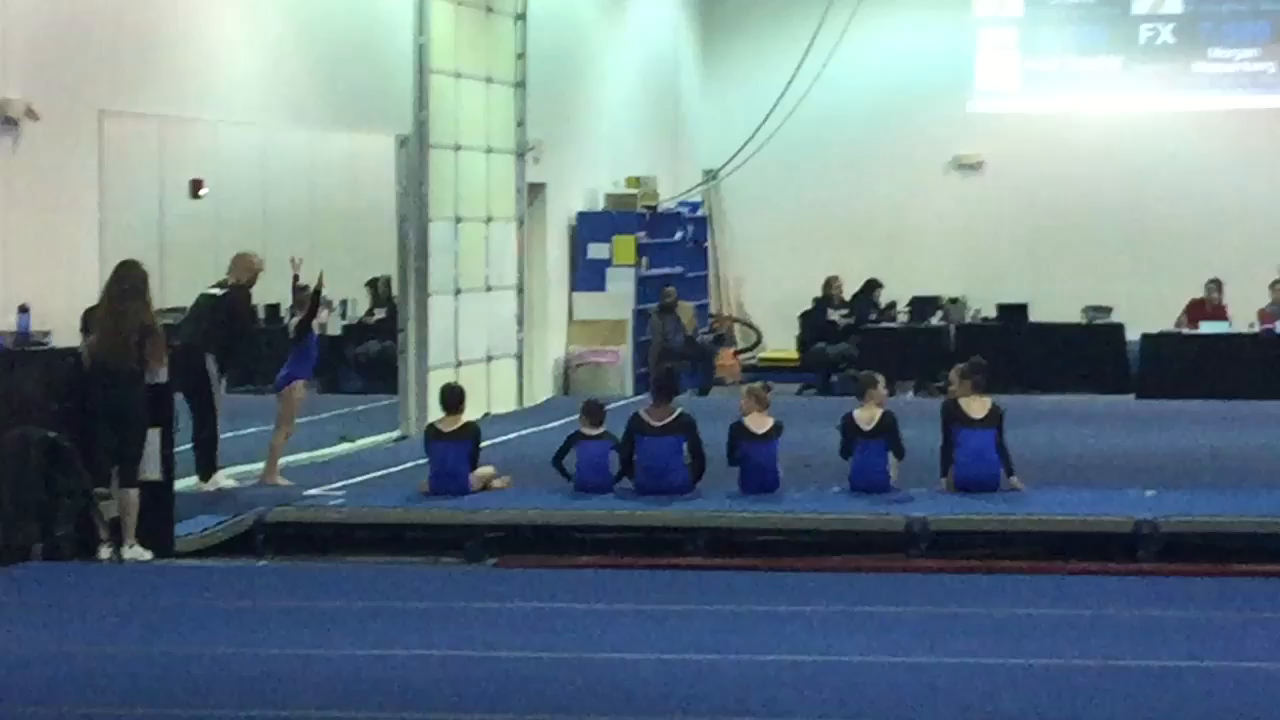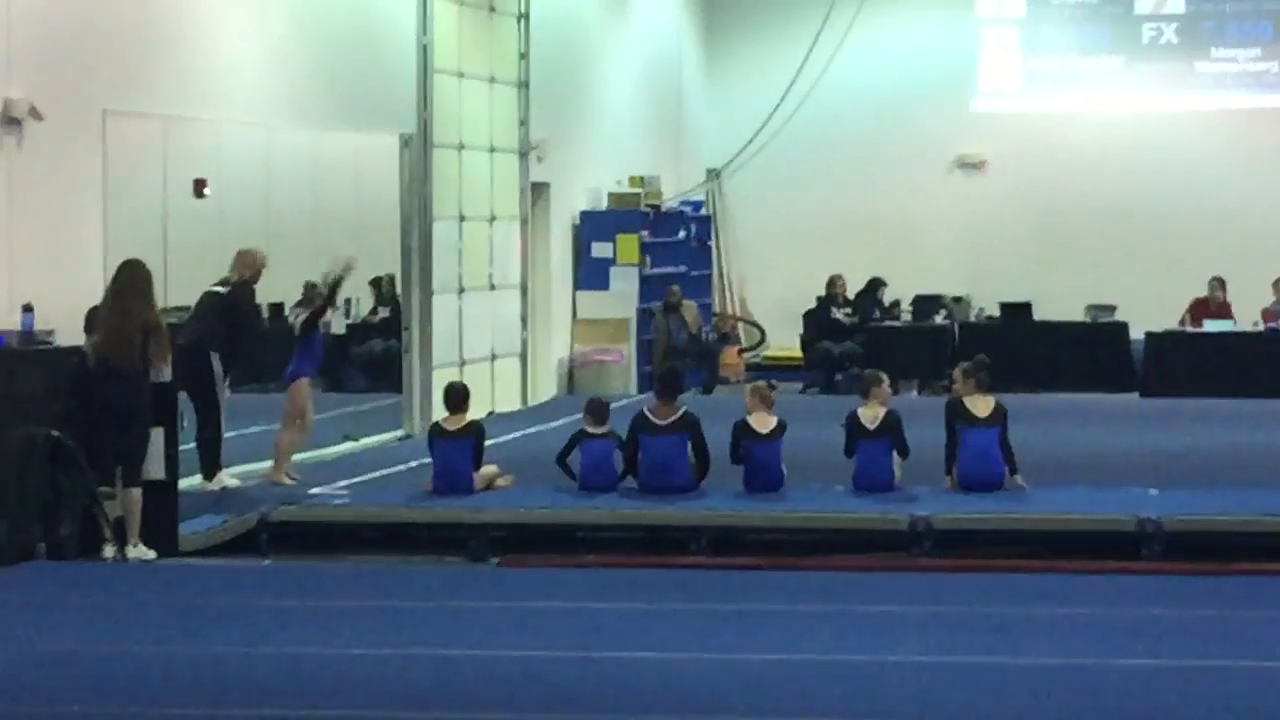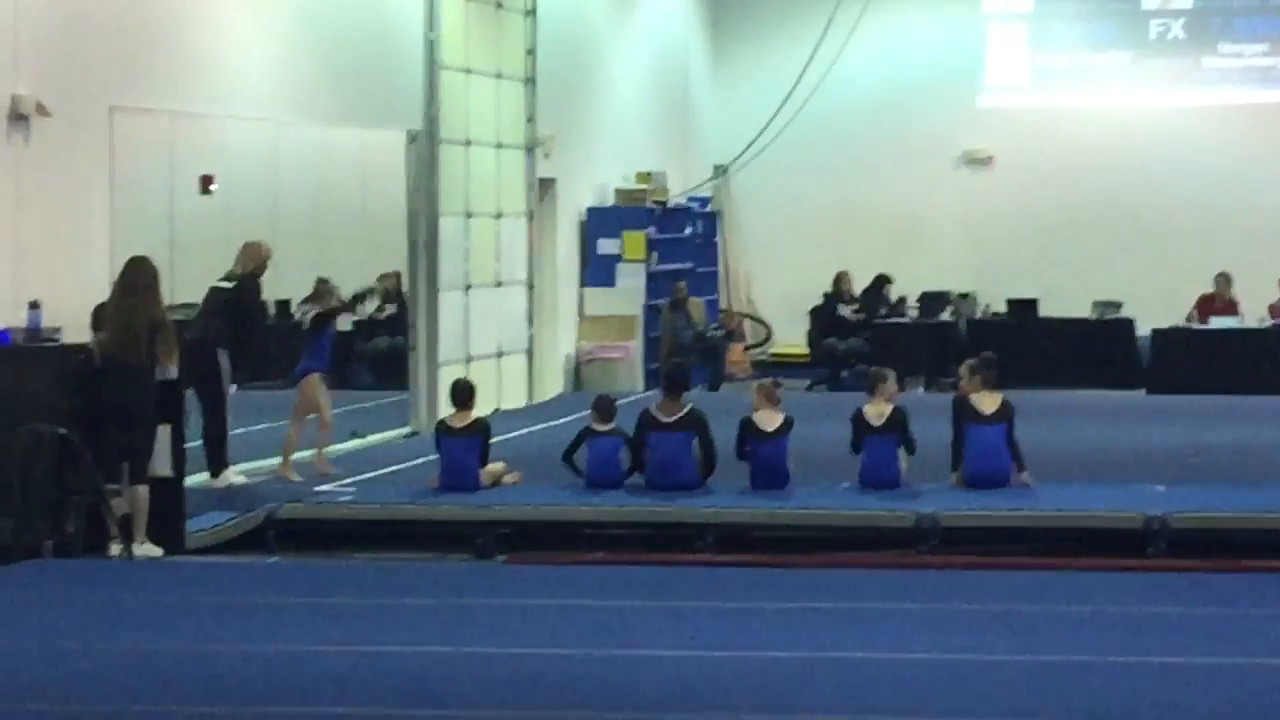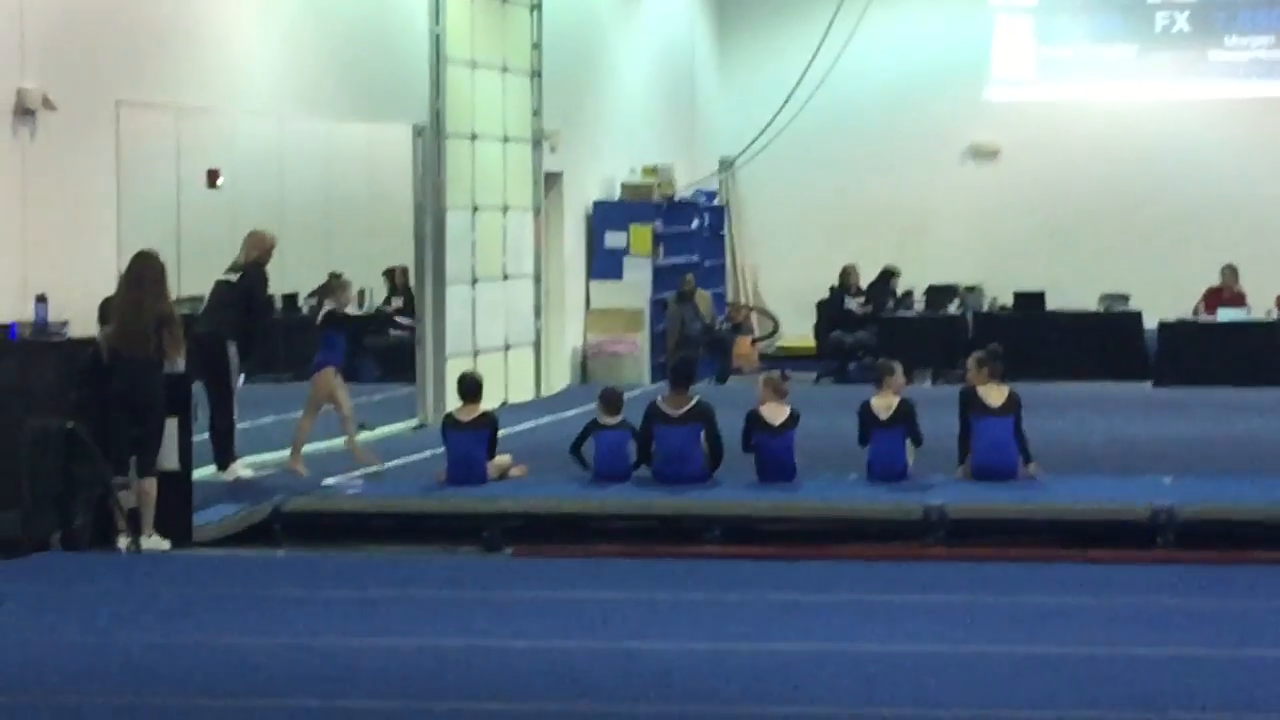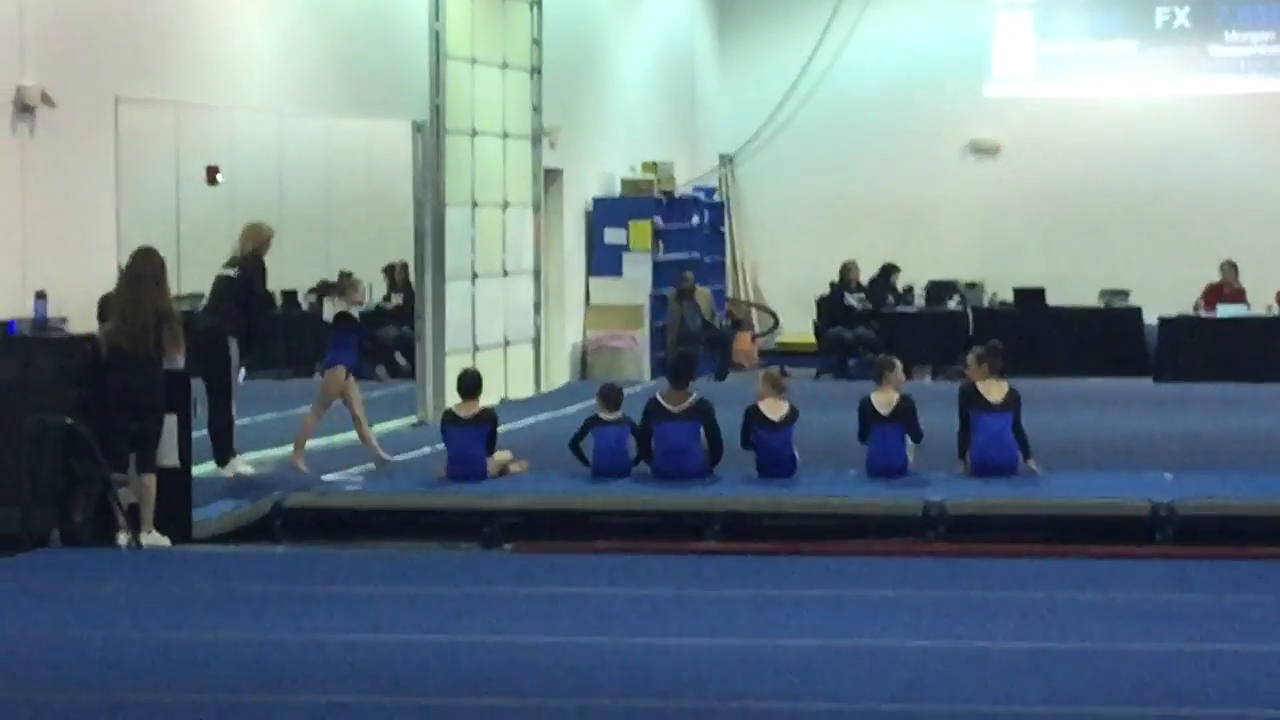
dt=0.1s
person 1, frame 1
left shoulder: (93, 317)
right shoulder: (144, 321)
left elbow: (87, 360)
right elbow: (156, 365)
left hip: (99, 399)
right hip: (131, 400)
left knee: (99, 473)
right knee: (129, 473)
left ankle: (104, 543)
right ankle: (129, 544)
person 1, frame 2
left shoulder: (98, 316)
right shoulder: (148, 320)
left elbow: (91, 359)
right elbow: (160, 363)
left hip: (102, 398)
right hip: (135, 399)
left knee: (103, 472)
right knee: (132, 473)
left ankle: (108, 542)
right ankle: (133, 544)
person 1, frame 3
left shoulder: (105, 314)
right shoulder: (155, 317)
left elbow: (98, 357)
right elbow: (167, 360)
left hip: (110, 396)
right hip: (142, 397)
left knee: (110, 469)
right knee: (139, 469)
left ankle: (114, 540)
right ankle: (140, 541)
person 1, frame 4
left shoulder: (112, 308)
right shoulder: (163, 312)
left elbow: (105, 351)
right elbow: (174, 354)
left hip: (117, 389)
right hip: (149, 390)
left knee: (118, 462)
right knee: (147, 463)
left ankle: (122, 533)
right ankle: (147, 534)
person 1, frame 5
left shoulder: (112, 304)
right shoulder: (162, 308)
left elbow: (104, 348)
right elbow: (174, 351)
left hip: (116, 386)
right hip: (149, 386)
left knee: (117, 459)
right knee: (146, 459)
left ankle: (122, 529)
right ankle: (147, 530)
person 2, frame 1
left shoulder: (216, 289)
right shoulder: (240, 294)
right elbow: (242, 336)
left wrist: (223, 367)
right wrist: (226, 369)
left hip: (180, 350)
right hip: (199, 352)
left knee: (200, 414)
right knee: (210, 414)
left ankle: (207, 472)
right ankle: (209, 476)
person 2, frame 2
left shoulder: (220, 287)
right shoulder: (244, 291)
right elbow: (246, 333)
left wrist: (229, 365)
right wrist: (232, 368)
left hip: (184, 349)
right hip: (204, 351)
left knee: (204, 413)
right knee: (214, 413)
left ankle: (211, 471)
right ankle: (213, 474)
person 2, frame 3
left shoulder: (226, 280)
right shoulder: (250, 284)
right elbow: (251, 327)
left hip: (194, 343)
right hip: (213, 347)
left knee: (210, 409)
right knee: (219, 410)
left ankle: (218, 467)
right ankle: (220, 471)
person 2, frame 4
left shoulder: (232, 271)
right shoulder: (256, 274)
right elbow: (259, 318)
right wrist: (247, 354)
left hip: (202, 336)
right hip: (222, 339)
left knee: (217, 402)
right knee: (226, 403)
left ankle: (225, 460)
right ankle: (227, 464)
person 2, frame 5
left shoulder: (232, 264)
right shoulder: (255, 267)
right elbow: (257, 311)
left wrist: (244, 346)
right wrist: (248, 348)
left hip: (204, 330)
right hip: (224, 335)
left knee: (216, 398)
right knee: (226, 399)
left ankle: (225, 456)
right ankle: (226, 460)
person 3, frame 1
left shoulder: (299, 323)
right shoulder: (303, 325)
left elbow: (297, 298)
right elbow: (314, 301)
left wrist: (295, 274)
right wrist: (320, 278)
left hip: (289, 379)
right hip: (294, 381)
left knee: (285, 428)
right knee: (284, 429)
left ankle: (270, 470)
right ankle: (270, 475)
person 3, frame 2
left shoulder: (304, 318)
right shoulder: (309, 321)
left elbow: (320, 298)
right elbow: (326, 303)
left wrist: (330, 281)
right wrist: (342, 274)
left hip: (300, 376)
right hip: (300, 378)
left knee: (307, 424)
right knee: (289, 425)
left ankle: (285, 466)
right ankle: (277, 472)
person 3, frame 3
left shoulder: (314, 316)
right shoulder: (319, 318)
left elbow: (343, 307)
right elbow: (346, 307)
right wrist: (373, 289)
left hip: (315, 374)
right hip: (310, 375)
left knee: (326, 420)
right knee: (297, 422)
left ankle: (320, 461)
right ankle: (285, 467)
person 3, frame 4
left shoulder: (331, 314)
right shoulder: (332, 316)
left elbow: (353, 326)
right elbow: (361, 323)
left hip: (331, 369)
right hip: (325, 369)
left knee: (347, 412)
right knee: (310, 415)
left ankle: (358, 452)
right ankle: (294, 460)
person 3, frame 5
left shoulder: (343, 315)
right shoulder: (344, 316)
left elbow: (361, 341)
right elbow: (368, 338)
left hip: (344, 369)
right hip: (337, 369)
left knee: (358, 413)
right knee: (317, 413)
left ankle: (377, 453)
right ankle: (297, 455)
